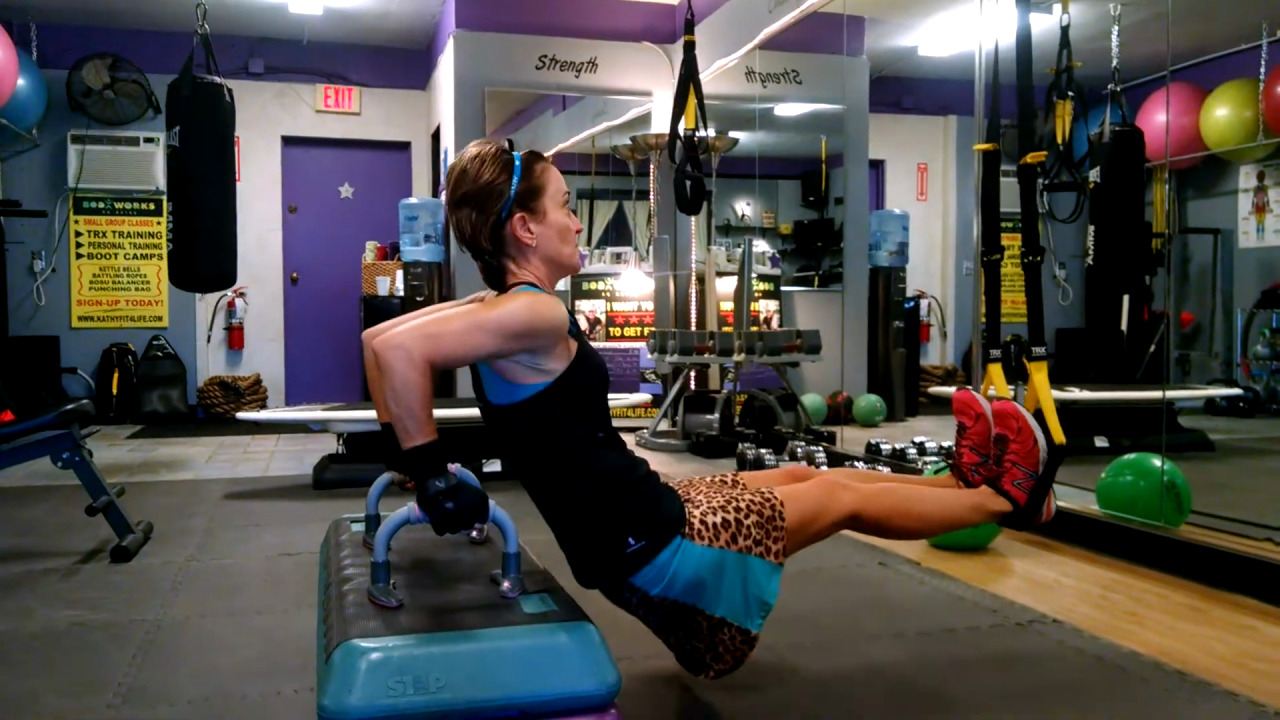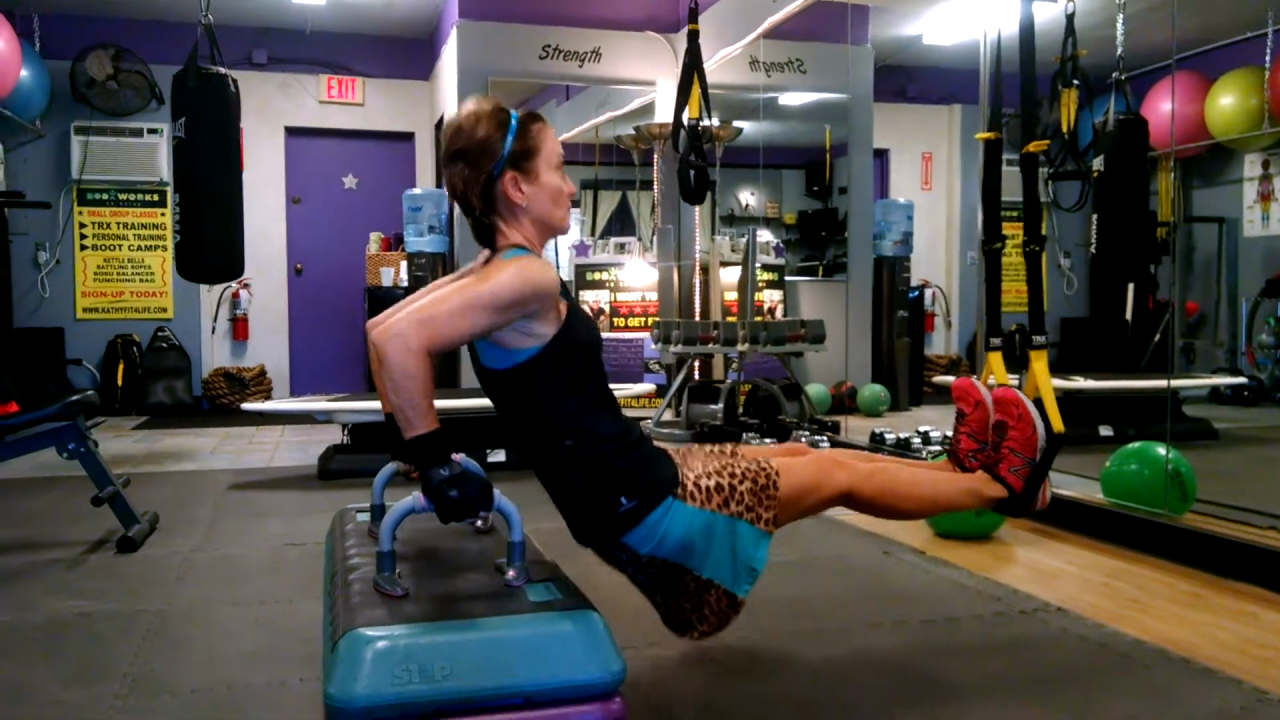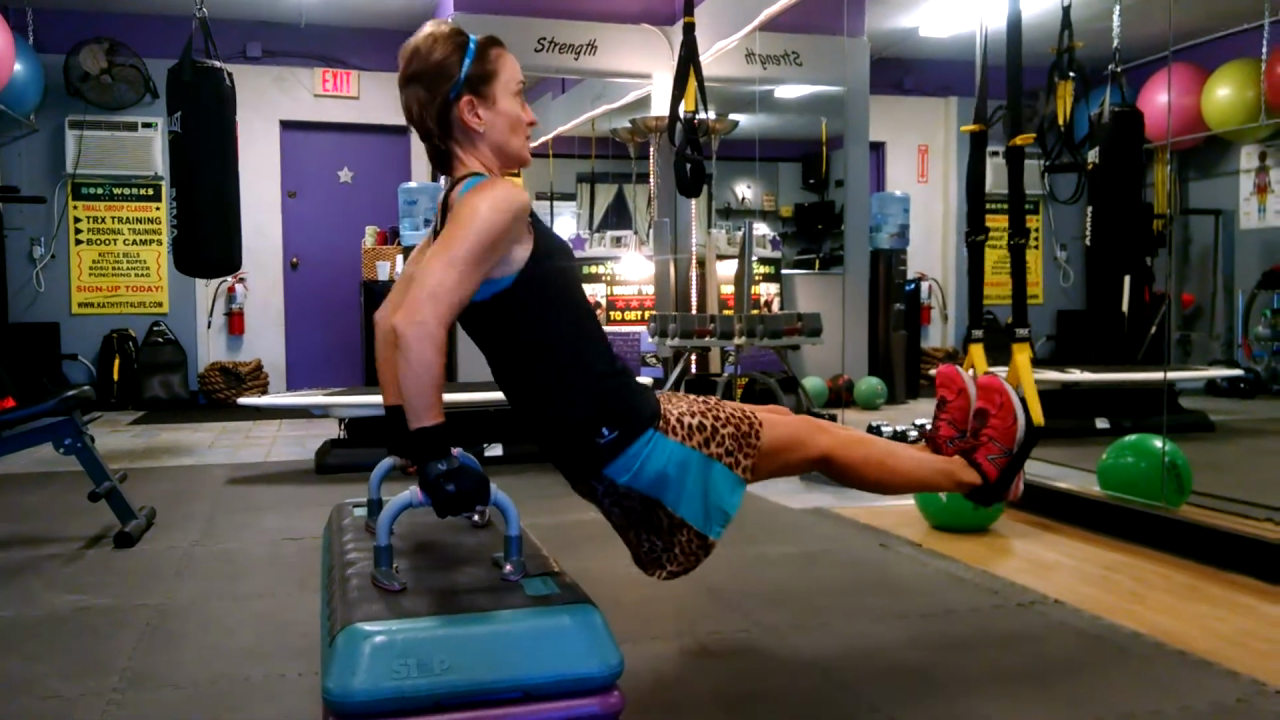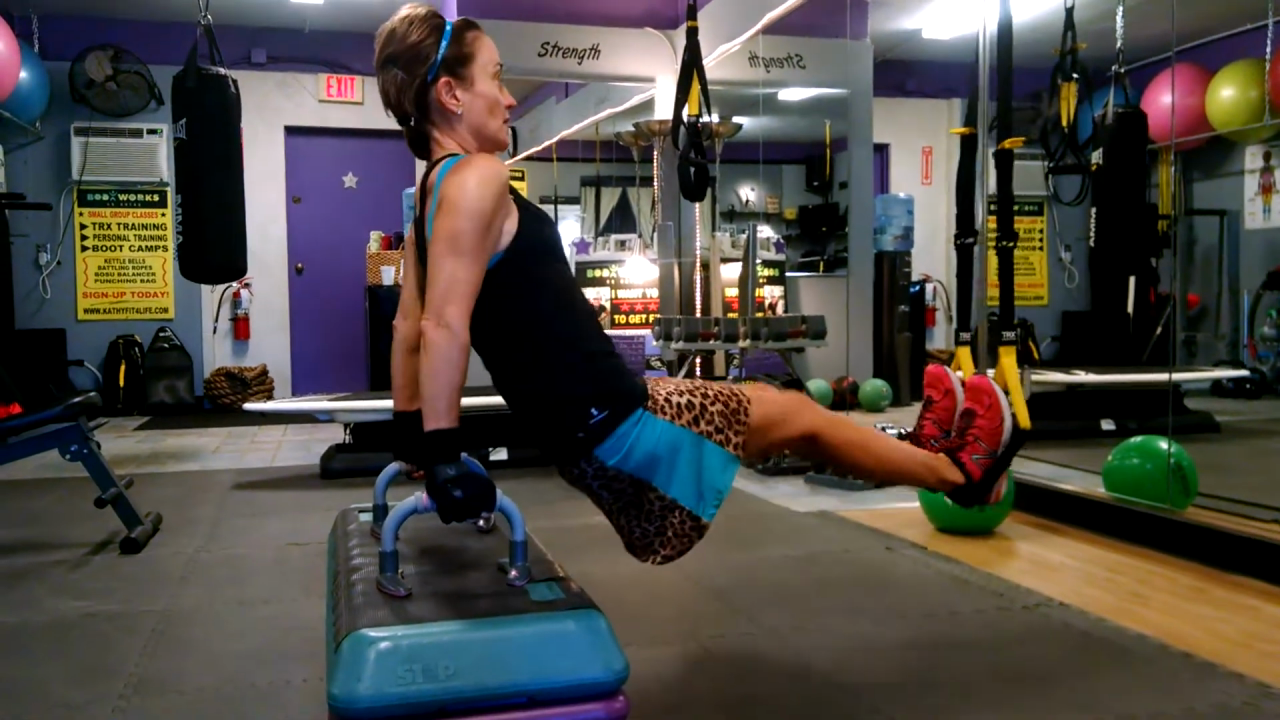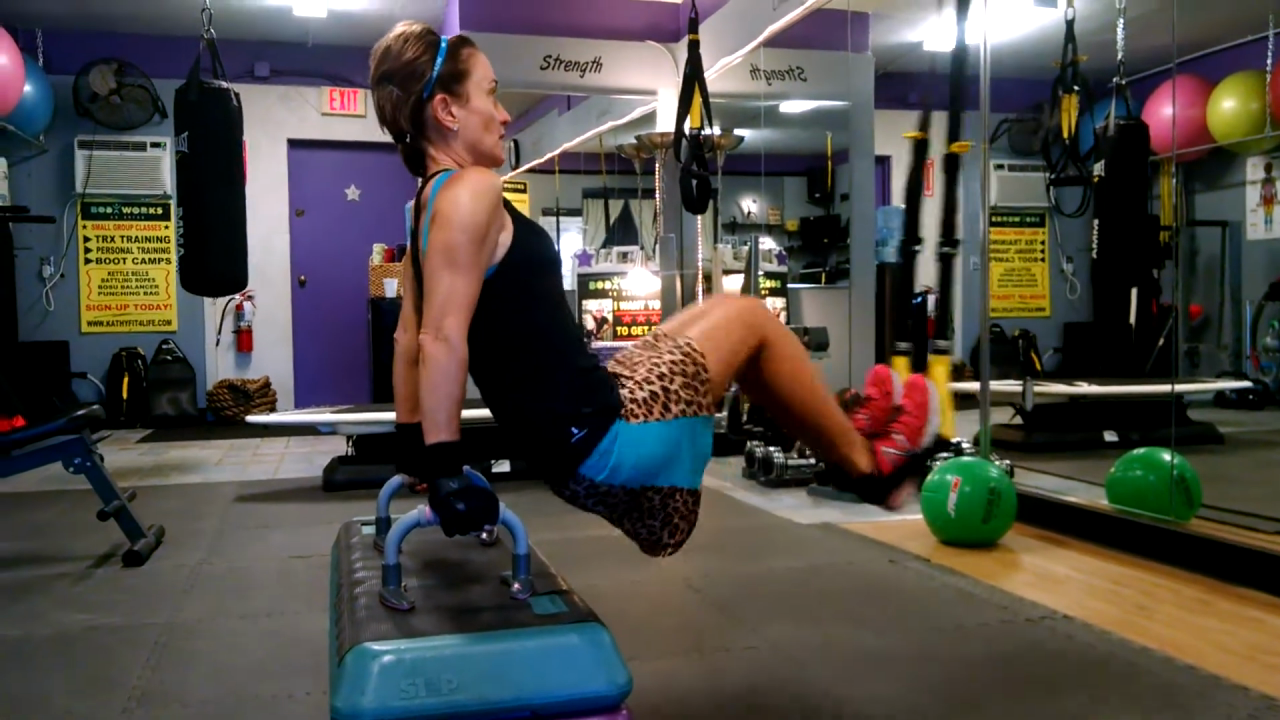
dt=0.3s
person 1, frame 1
left shoulder: (495, 308)
right shoulder: (536, 314)
left elbow: (386, 348)
right elbow: (390, 349)
left wrist: (411, 460)
right wrist: (432, 475)
left hip: (638, 518)
right hip: (648, 547)
left knee: (800, 476)
right knee: (842, 495)
left ankle: (963, 484)
right ankle: (1004, 499)
person 1, frame 2
left shoulder: (491, 273)
right shoulder: (526, 278)
left elbow: (383, 326)
right elbow: (394, 339)
left wrist: (416, 447)
right wrist: (433, 459)
left hip: (630, 484)
right hip: (641, 510)
left knee: (796, 452)
right knee: (835, 473)
left ankle: (961, 471)
right ankle: (998, 487)
person 1, frame 3
left shoulder: (461, 209)
right shoulder: (496, 203)
left elbow: (389, 320)
right elbow: (414, 326)
left wrist: (411, 438)
right wrist: (434, 453)
left hip: (605, 436)
right hip: (622, 443)
left knee: (779, 422)
right knee: (813, 439)
left ankle: (939, 456)
right ankle: (976, 473)
person 1, frame 4
left shoulder: (437, 191)
right shoulder: (476, 178)
left elbow: (409, 328)
right elbow: (444, 326)
left wrist: (414, 443)
right wrist: (443, 456)
left hip: (584, 429)
right hip: (612, 427)
left knee: (774, 408)
right knee: (796, 416)
left ankle: (916, 451)
right ankle: (955, 473)
person 1, frame 5
left shoulder: (434, 203)
right shoulder: (470, 192)
left elbow: (410, 343)
right elbow: (443, 341)
left wrist: (415, 456)
right wrist: (445, 470)
left hip: (573, 437)
right hip: (600, 445)
left knee: (713, 318)
right knee: (747, 315)
left ankle: (846, 439)
right ankle: (866, 461)
